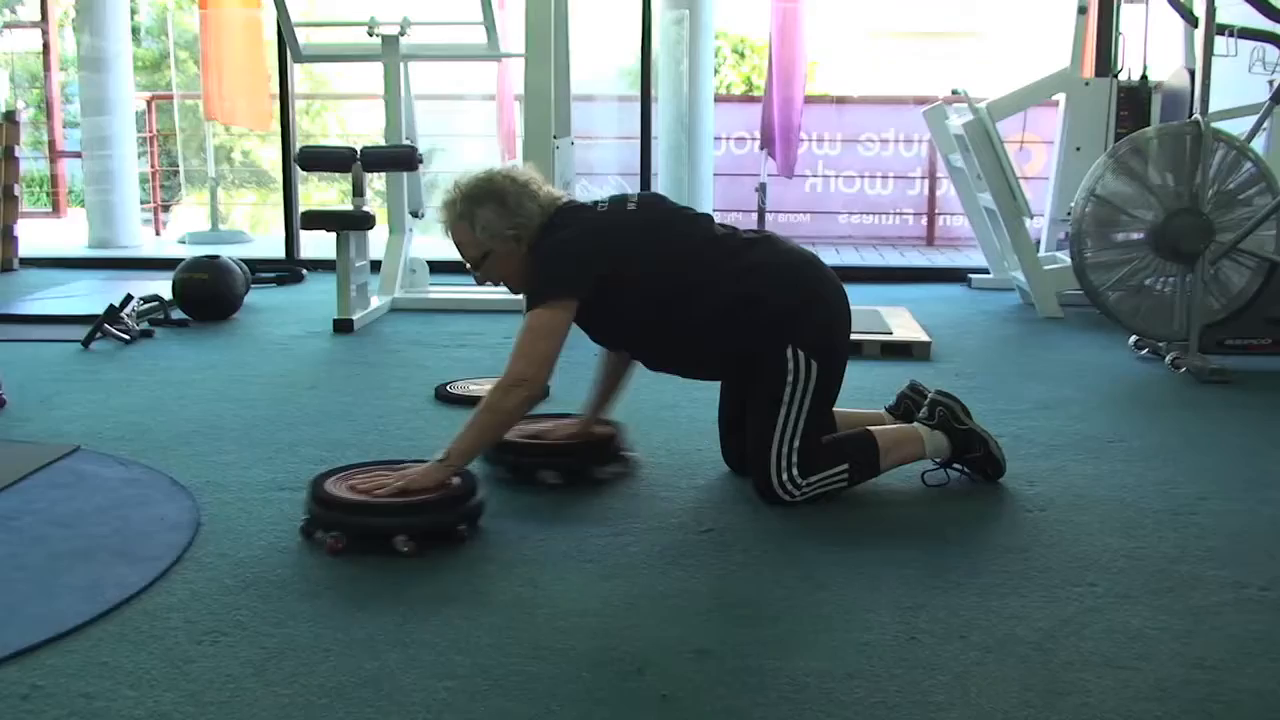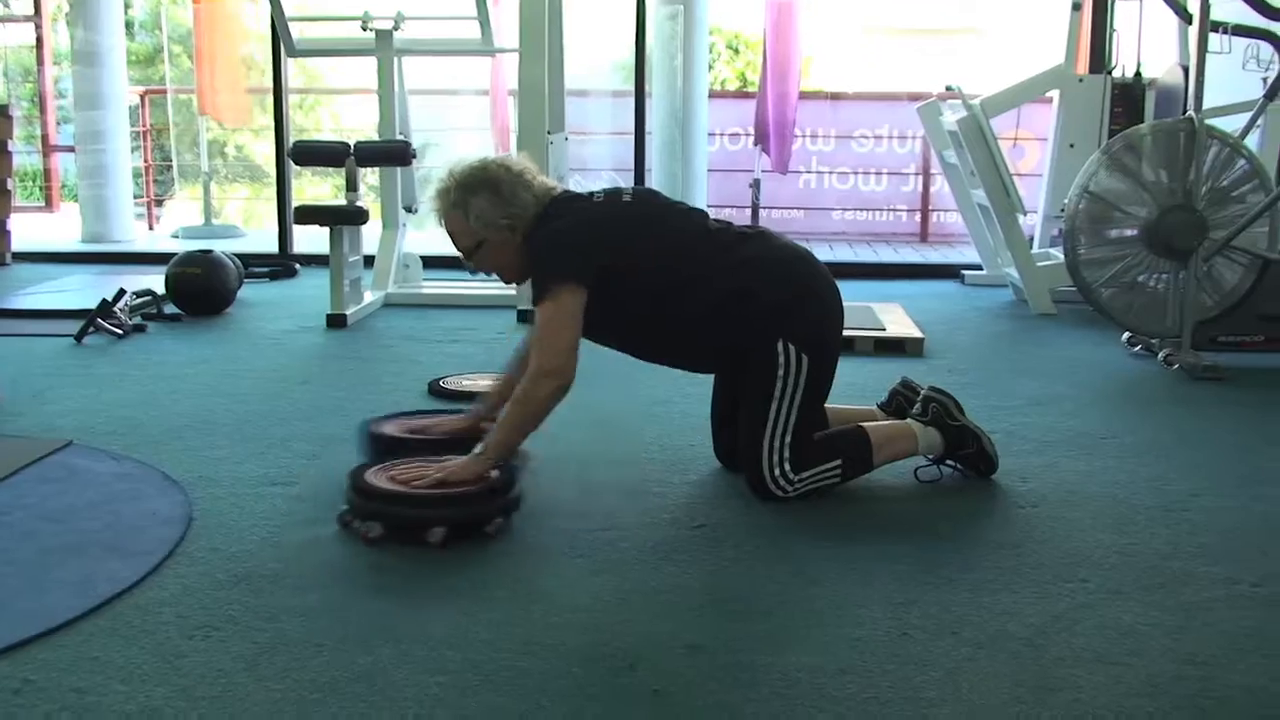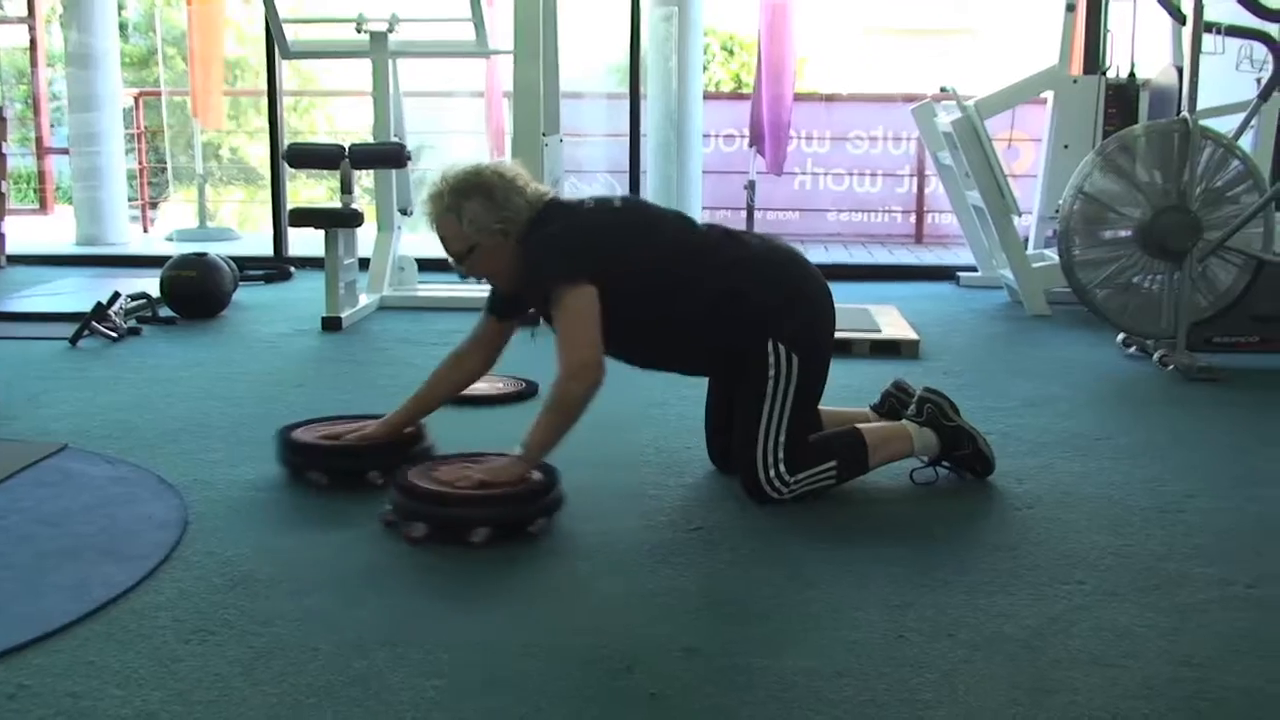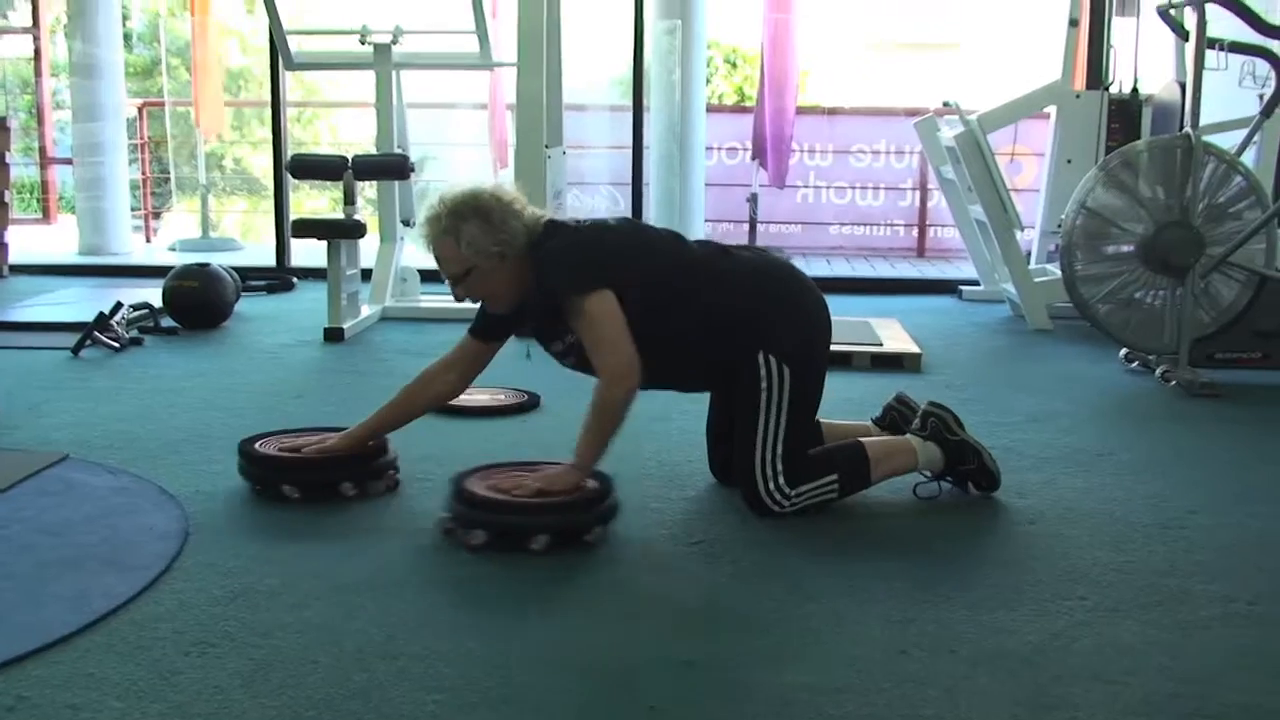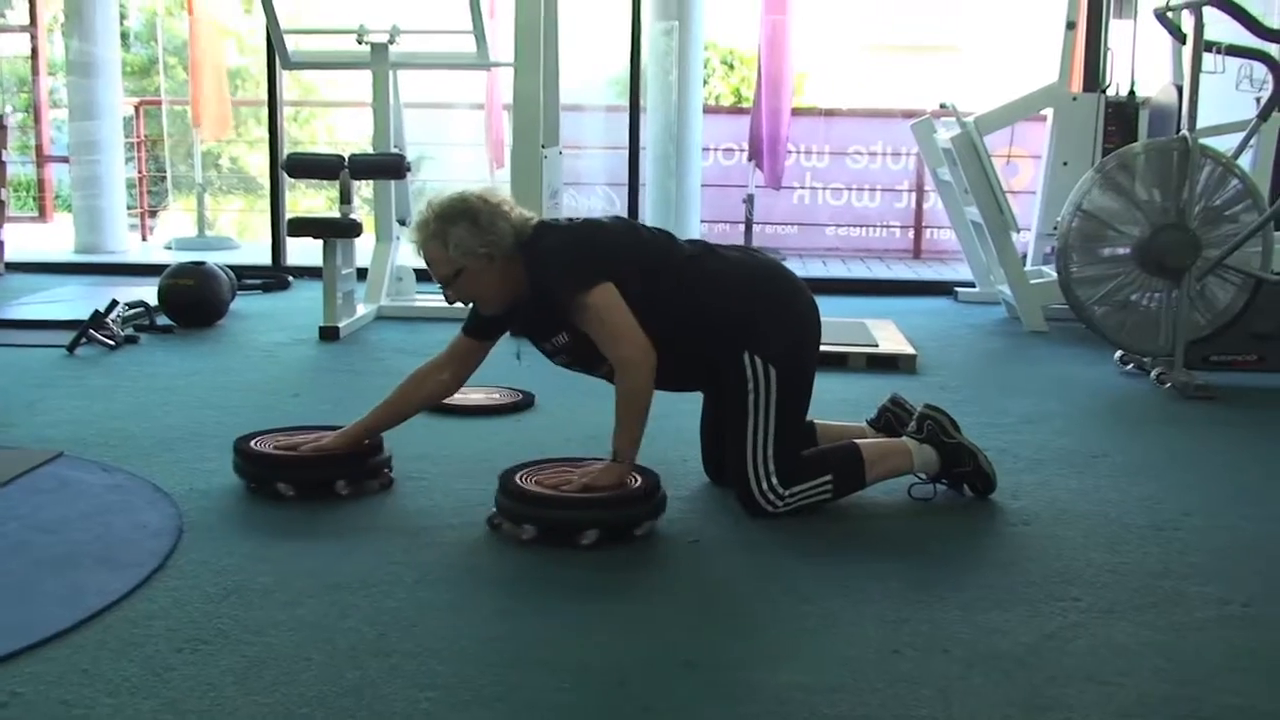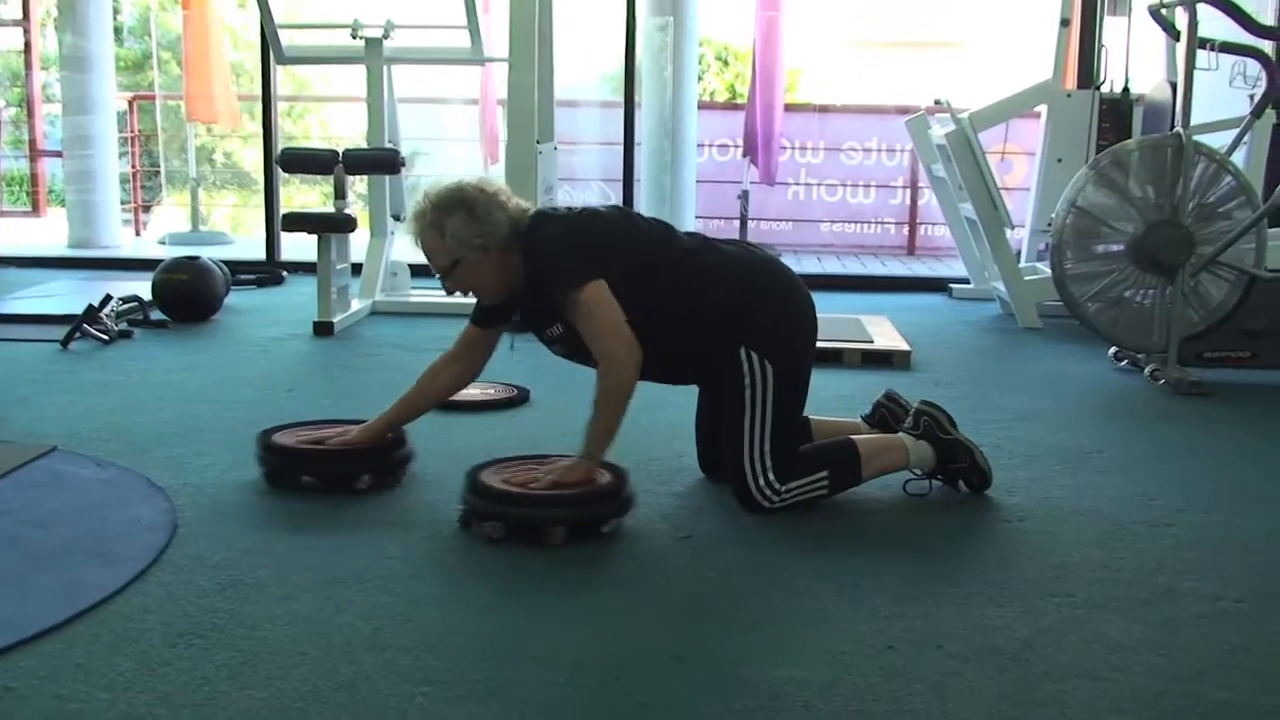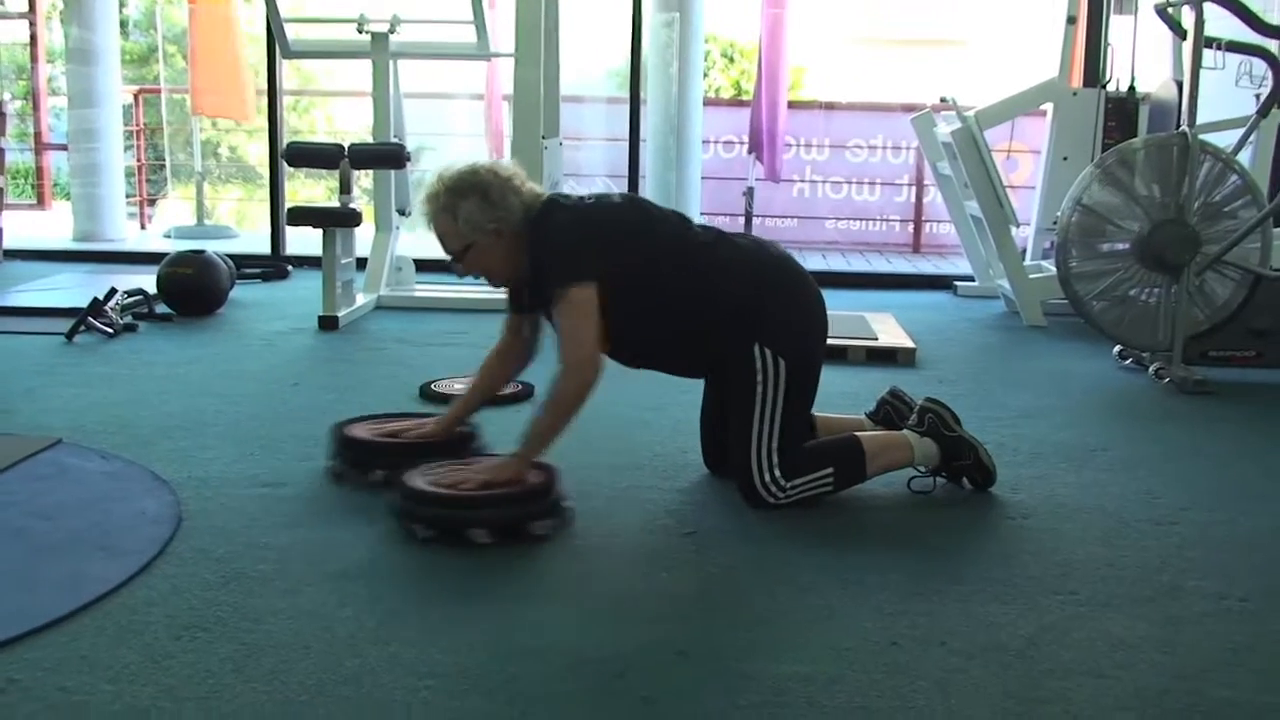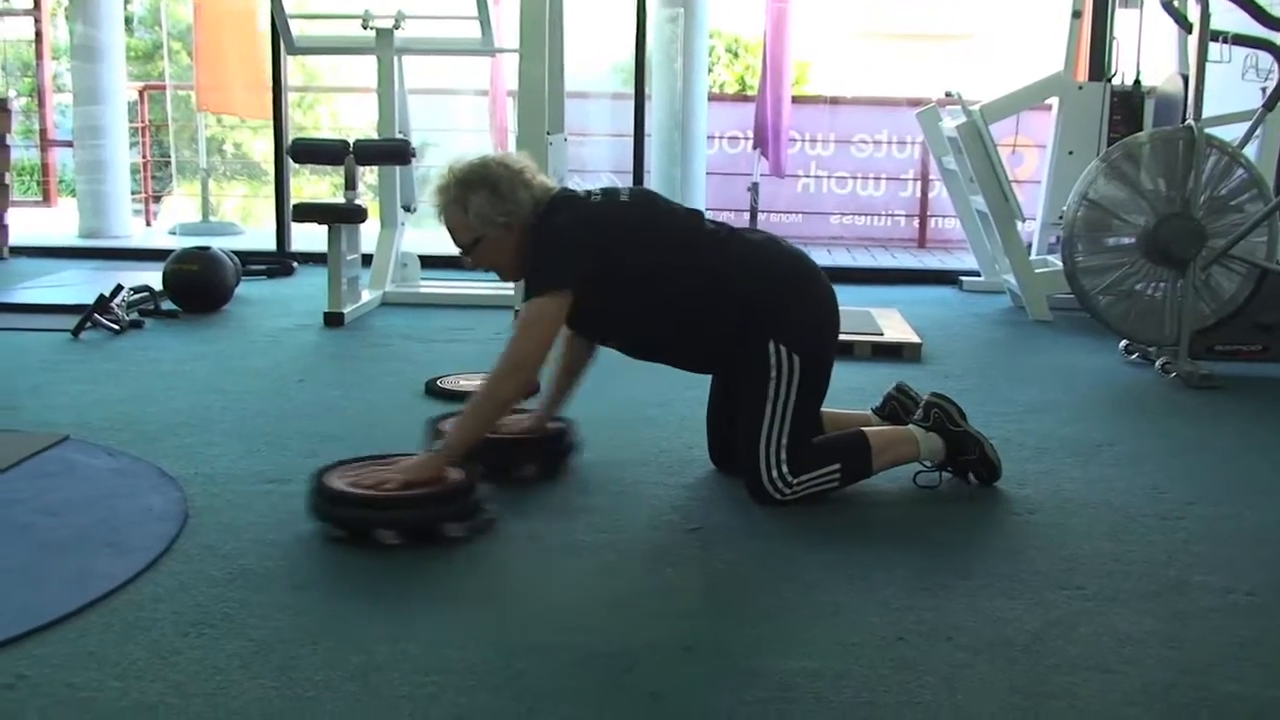
dt=0.2s
person 1, frame 1
left shoulder: (564, 251)
right shoulder: (576, 236)
left elbow: (522, 383)
right elbow: (629, 329)
left wrist: (442, 468)
right wrist: (593, 414)
left hip: (800, 317)
right hip: (770, 315)
left knee: (781, 478)
right knee: (743, 454)
left ankle: (939, 437)
right ankle: (909, 411)
person 1, frame 2
left shoulder: (561, 241)
right shoulder: (556, 238)
left elbow: (553, 374)
right elbow: (538, 350)
left wrist: (482, 461)
right wrist: (482, 414)
left hip: (791, 313)
right hip: (767, 310)
left knee: (775, 475)
right knee: (737, 453)
left ankle: (931, 435)
right ankle: (898, 409)
person 1, frame 3
left shoulder: (562, 244)
right shoulder: (527, 258)
left elbow: (581, 375)
right elbow: (474, 356)
left wrist: (525, 462)
right wrist: (390, 425)
left hip: (784, 313)
right hip: (755, 318)
left knee: (770, 476)
right knee: (730, 454)
left ankle: (923, 436)
right ankle: (891, 409)
person 1, frame 4
left shoulder: (566, 261)
right shoulder: (519, 288)
left elbow: (620, 374)
right elbow: (447, 375)
left wrist: (578, 470)
right wrist: (353, 437)
left hip: (780, 323)
right hip: (751, 330)
left knee: (773, 489)
right knee: (732, 466)
left ankle: (928, 450)
right ankle: (897, 423)
person 1, frame 5
left shoulder: (559, 259)
right shoulder: (510, 288)
left elbow: (637, 360)
right elbow: (442, 372)
left wrist: (621, 463)
right wrist: (349, 436)
left hip: (769, 323)
right hip: (743, 328)
left knee: (765, 489)
right knee: (726, 464)
left ankle: (924, 452)
right ankle: (890, 425)
person 1, frame 6
left shoulder: (555, 251)
right shoulder: (510, 274)
left elbow: (621, 361)
right elbow: (458, 362)
left wrist: (588, 460)
right wrist: (377, 428)
left hip: (764, 318)
right hip: (739, 318)
left knee: (762, 482)
right knee: (721, 459)
left ankle: (922, 447)
right ankle: (890, 420)
person 1, frame 7
left shoulder: (559, 240)
right shoulder: (539, 244)
left elbow: (581, 369)
right elbow: (513, 348)
left wrist: (520, 459)
right wrist: (454, 417)
left hip: (774, 317)
right hip: (757, 314)
left knee: (769, 480)
right knee: (726, 459)
left ankle: (927, 447)
right ankle: (890, 419)
person 1, frame 8
left shoulder: (560, 241)
right shoulder: (572, 226)
left elbow: (517, 369)
right elbow: (585, 331)
left wrist: (438, 460)
right wrist: (549, 410)
left hip: (787, 314)
right hip: (767, 310)
left knee: (775, 478)
right knee: (732, 455)
left ankle: (930, 441)
right ankle: (894, 414)
